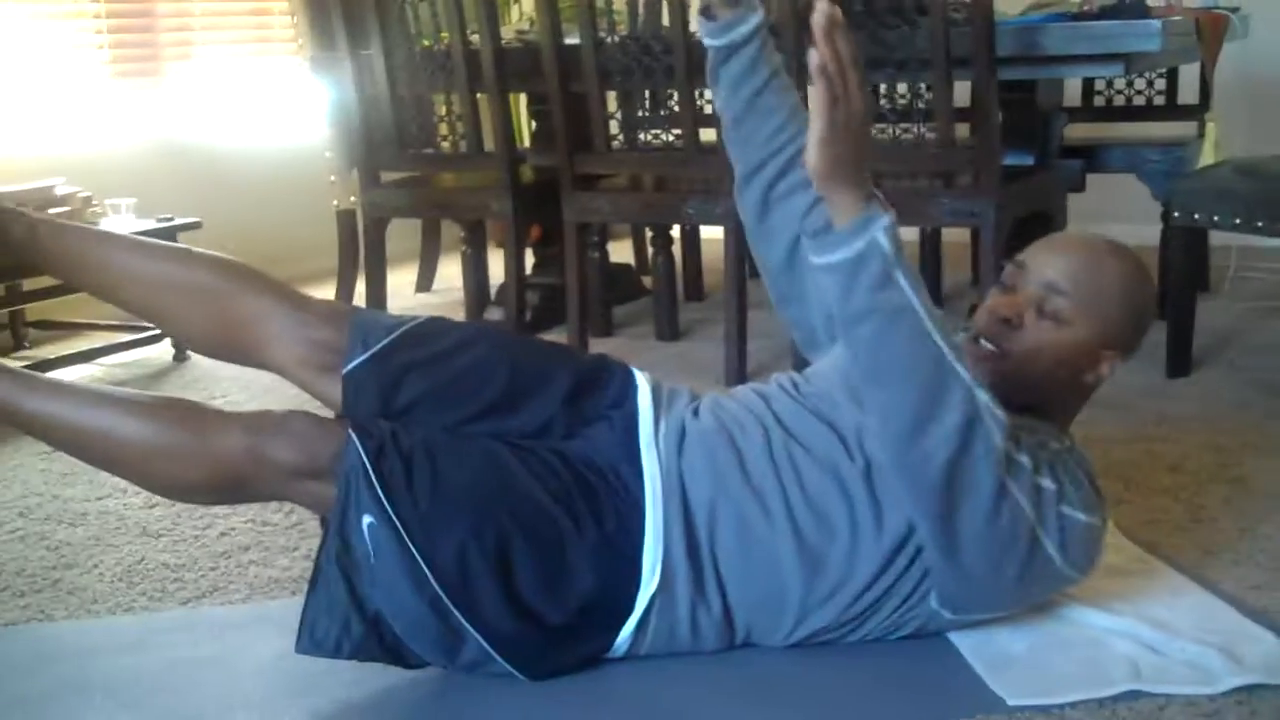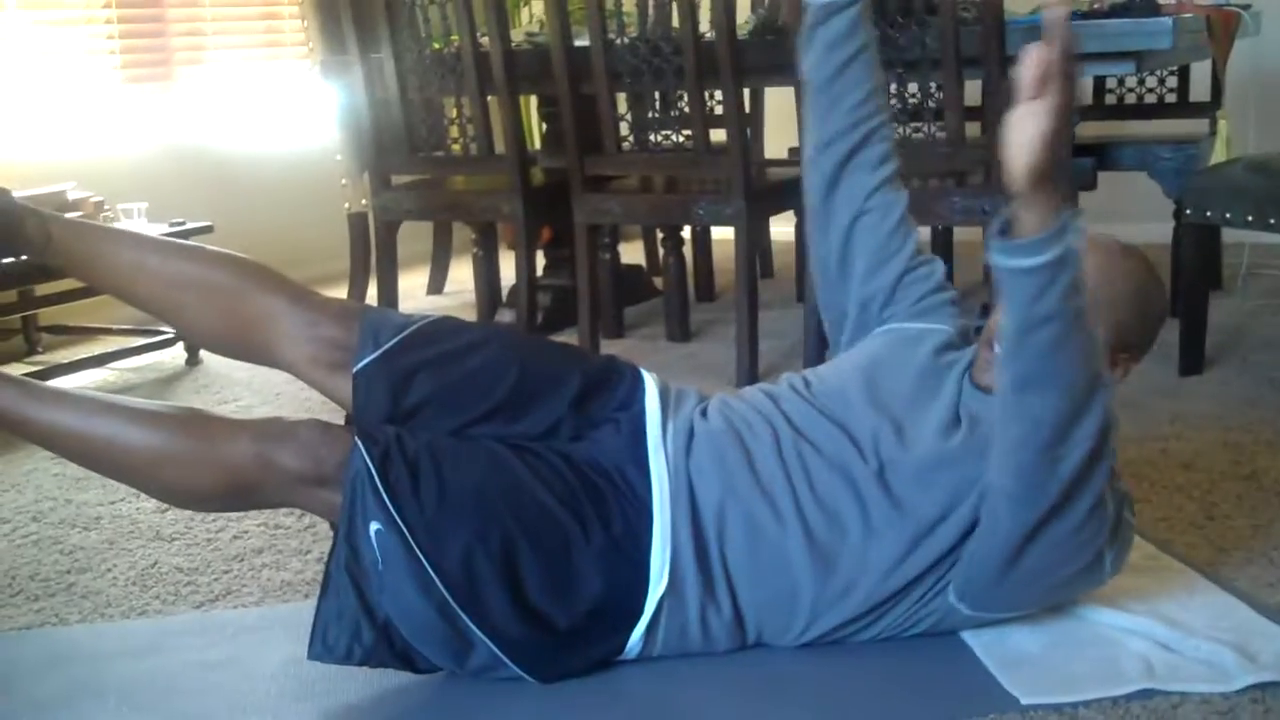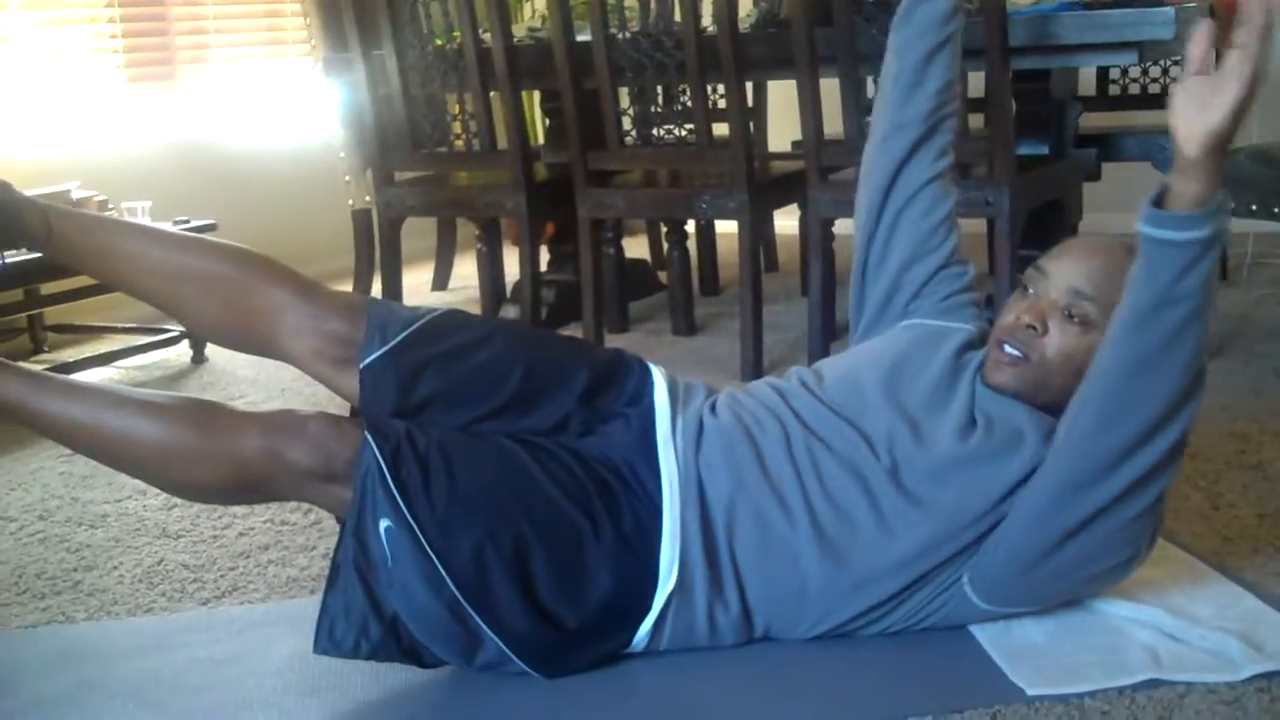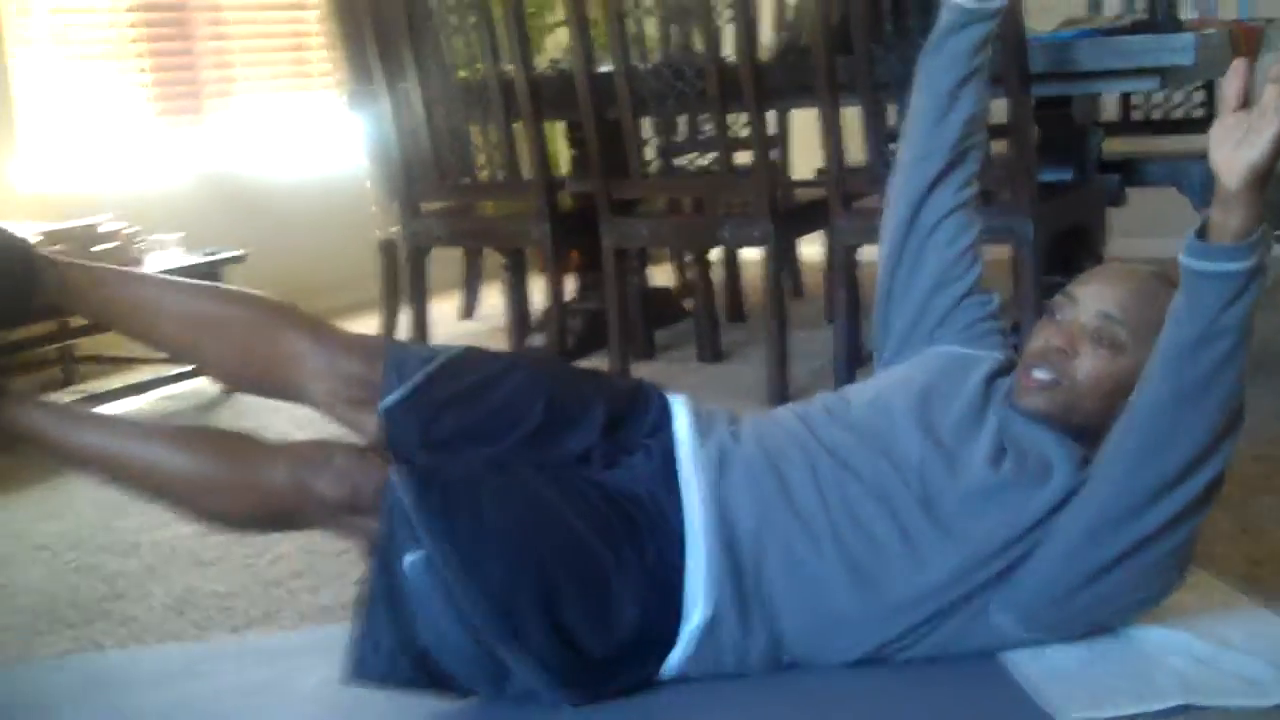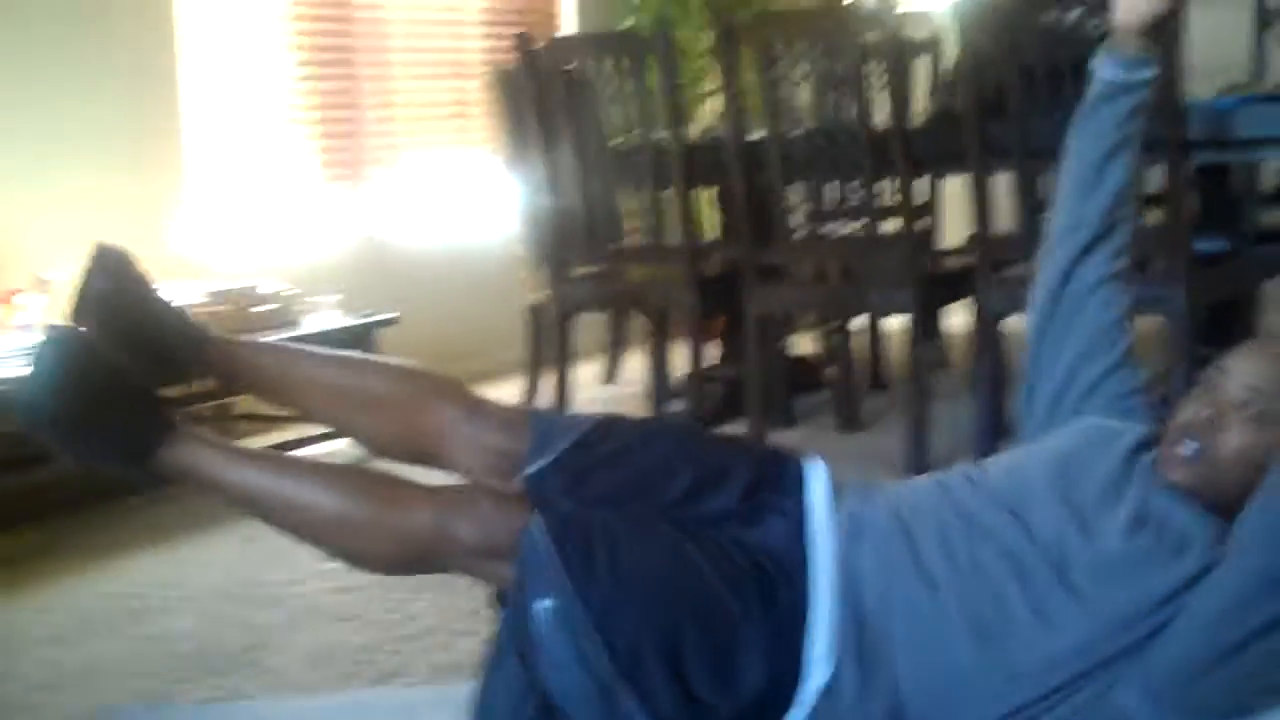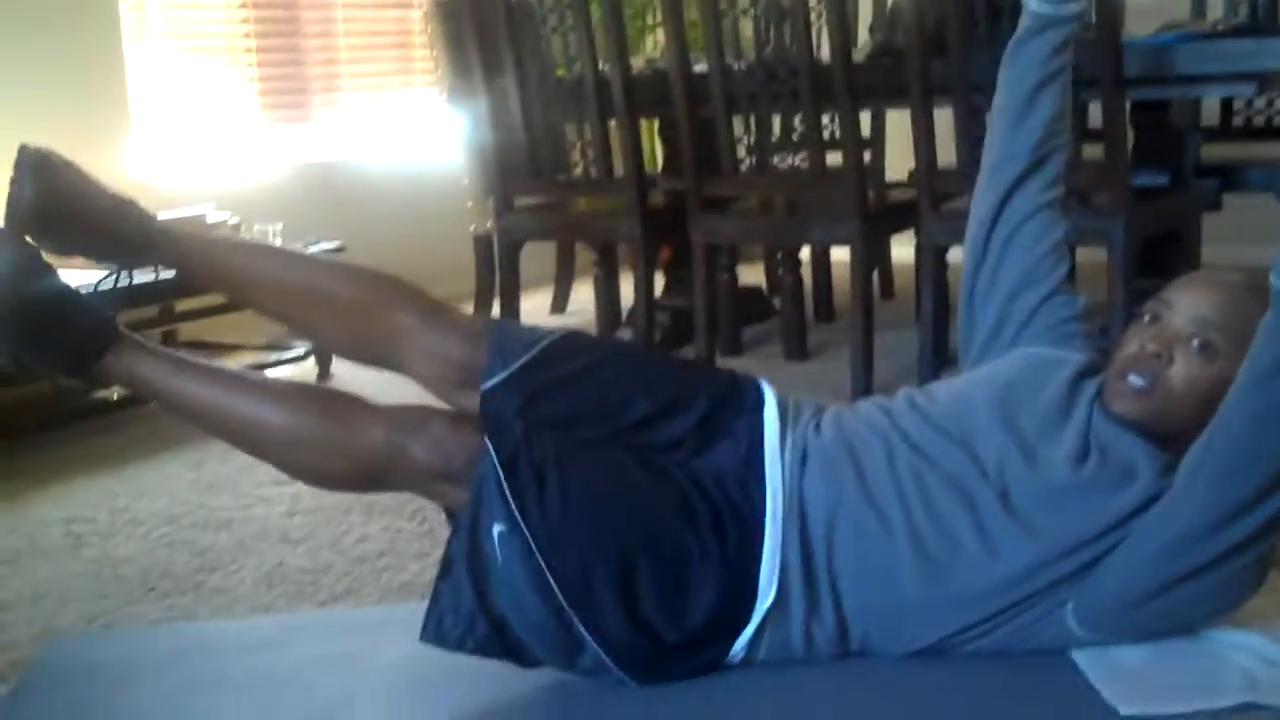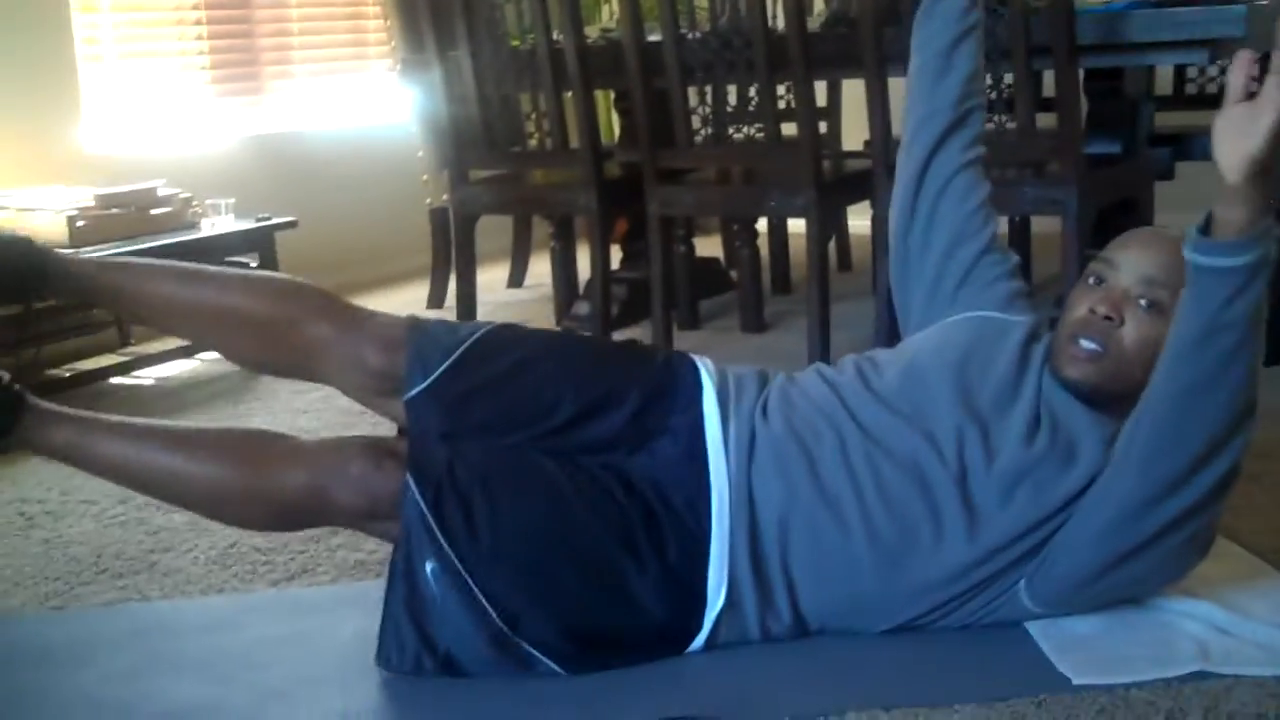
dt=0.4s
person 1, frame 1
left shoulder: (1047, 522)
right shoulder: (924, 350)
left elbow: (936, 454)
right elbow: (783, 202)
left wrist: (853, 202)
left hip: (620, 560)
right hip: (630, 420)
left knee: (277, 450)
right knee: (296, 331)
person 1, frame 2
left shoulder: (1065, 526)
right shoulder: (926, 330)
left elbow: (1051, 416)
right elbow: (851, 176)
left wrist: (1030, 209)
left hip: (630, 560)
right hip: (638, 420)
left knee: (286, 458)
right knee: (309, 331)
person 1, frame 3
left shoulder: (1066, 517)
right shoulder: (946, 328)
left elbow: (1143, 403)
right elbow: (906, 163)
left hip: (637, 558)
right hip: (646, 415)
left knee: (299, 453)
right knee: (313, 324)
person 1, frame 4
left shoulder: (1086, 541)
right shoulder: (973, 354)
left elbow: (1175, 433)
right elbow: (928, 197)
left hip: (660, 585)
right hip: (660, 442)
left knee: (328, 480)
right knee: (330, 368)
person 1, frame 5
right shoulder: (1113, 433)
right elbow: (1081, 261)
right hip: (791, 506)
left knee: (471, 523)
right knee: (465, 428)
left ankle: (154, 437)
right ankle: (185, 340)
person 1, frame 6
left shoulder: (1167, 542)
right shoulder: (1054, 358)
right elbow: (1015, 198)
left hip: (736, 569)
right hip: (752, 432)
left knee: (419, 446)
right knee: (432, 341)
left ankle: (108, 352)
right ankle: (125, 228)
person 1, frame 7
left shoulder: (1118, 511)
right shoulder: (1000, 322)
right elbow: (938, 163)
left hip: (692, 558)
right hip: (696, 412)
left knee: (352, 481)
right knee: (353, 341)
